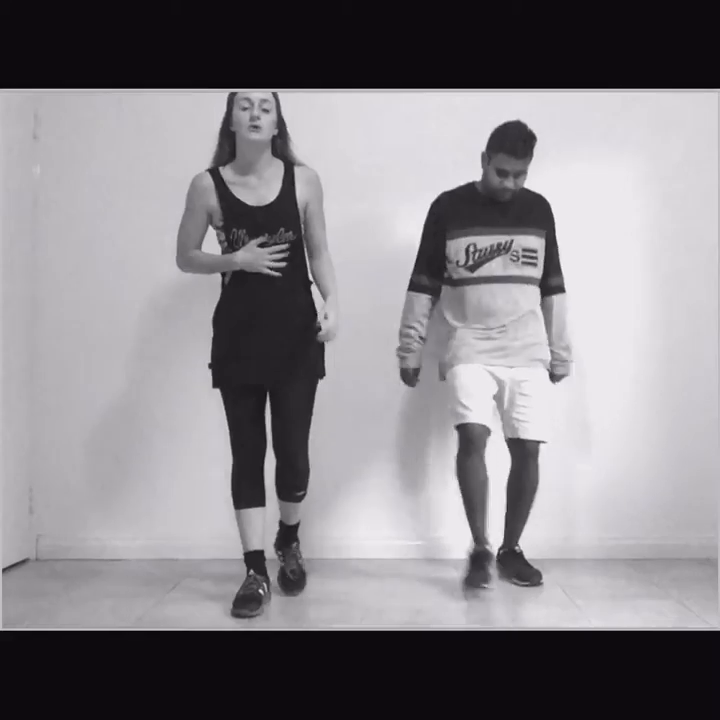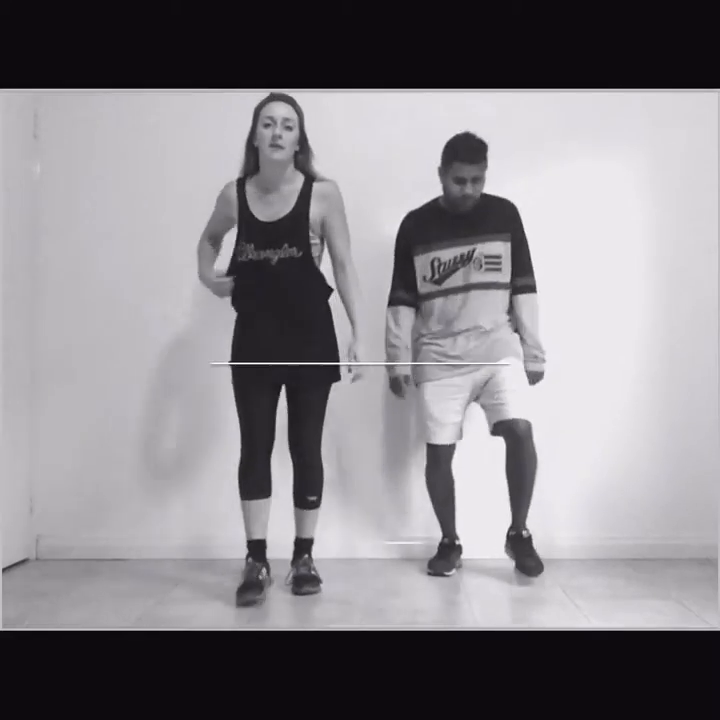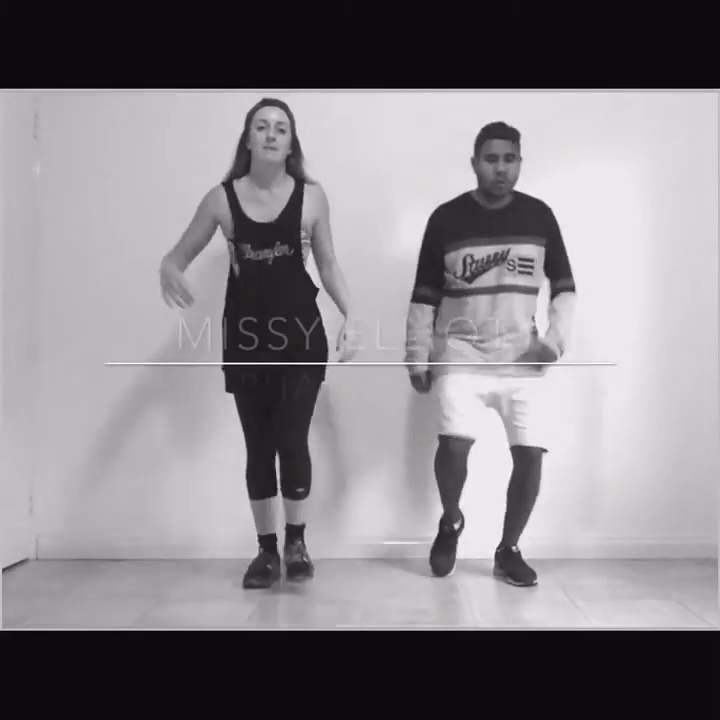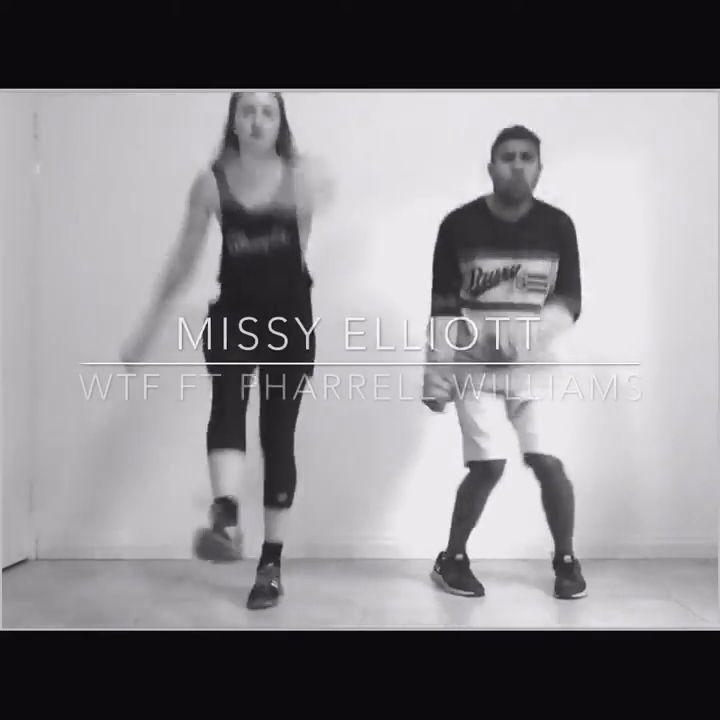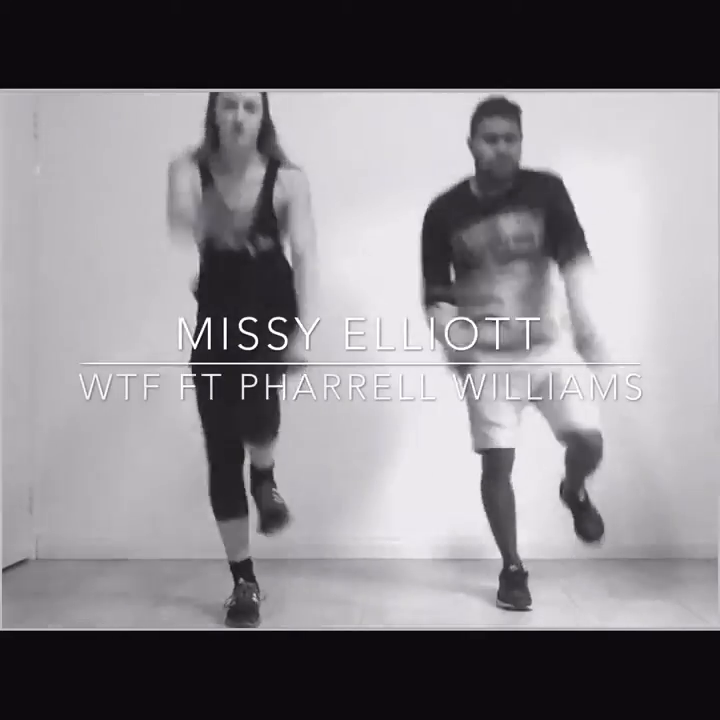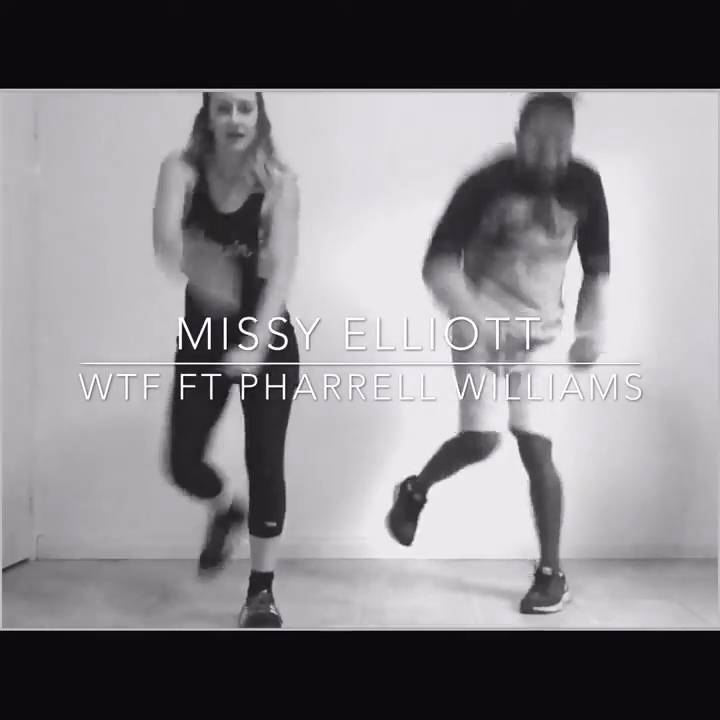
dt=0.5s
person 1, frame 1
left shoulder: (303, 178)
right shoulder: (207, 185)
left elbow: (318, 251)
right elbow: (185, 255)
left wrist: (331, 301)
right wrist: (232, 261)
left hip: (295, 329)
right hip: (238, 331)
left knee: (292, 447)
right knee: (247, 451)
left ankle: (289, 540)
right ankle: (255, 570)
person 1, frame 2
left shoulder: (323, 193)
right shoulder: (233, 193)
left elbow: (343, 265)
right elbow: (210, 238)
left wrist: (357, 332)
right wrist: (205, 274)
left hip: (310, 337)
right hip: (254, 338)
left knee: (306, 447)
right knee: (255, 446)
left ankle: (304, 556)
right ankle: (257, 560)
person 1, frame 3
left shoulder: (311, 195)
right shoulder: (221, 197)
left elbow: (327, 264)
right elbow: (180, 254)
left wrist: (346, 316)
right wrist: (169, 275)
left hip: (300, 332)
right hip: (245, 335)
left knee: (291, 440)
right knee: (258, 446)
left ankle: (296, 542)
right ankle: (267, 547)
person 1, frame 4
left shoulder: (300, 170)
right shoulder: (210, 182)
left elbow: (318, 193)
right elbow: (184, 258)
left wrist: (290, 193)
right wrist: (149, 323)
left hip: (288, 321)
right hip: (232, 320)
left knee: (278, 439)
right knee: (227, 409)
left ankle: (270, 563)
right ankle: (222, 519)
person 1, frame 5
left shoulder: (286, 179)
right shoulder: (189, 169)
left elbow: (305, 253)
right elbow: (179, 224)
left wrist: (301, 325)
right wrist: (206, 218)
left hip: (273, 320)
right hip: (216, 323)
left knee: (254, 403)
right knee: (222, 453)
left ankle: (266, 477)
right ankle: (243, 579)
person 1, frame 6
left shoulder: (278, 183)
right shoulder: (180, 171)
left elbow: (281, 269)
right elbow: (164, 241)
left wrist: (255, 345)
right wrist: (198, 267)
left hip: (265, 339)
right hip: (202, 339)
left knee: (266, 462)
right knee: (182, 464)
left ankle: (261, 590)
right ankle: (226, 511)
person 2, frame 1
left shoulder: (539, 210)
right shoulder: (448, 207)
left elbow: (553, 289)
right elbow: (423, 286)
left wrist: (561, 353)
right wrist: (409, 351)
left hip: (527, 352)
right hip: (470, 349)
left knee: (527, 451)
right knee: (473, 437)
left ankle: (511, 550)
right ankle: (481, 549)
person 2, frame 2
left shoulder: (505, 215)
right shoulder: (415, 225)
left elbow: (524, 289)
right elbow: (401, 301)
left wrist: (533, 353)
right wrist: (398, 362)
left hip: (498, 350)
right hip: (439, 358)
left knee: (520, 432)
right knee: (439, 452)
left ankle: (519, 533)
right ankle: (449, 543)
person 2, frame 3
left shoulder: (538, 215)
right shoulder: (445, 218)
left elbow: (564, 285)
right elbow: (424, 294)
left wrist: (557, 336)
right wrist: (418, 354)
left hip: (522, 361)
right hip: (463, 358)
left knee: (529, 457)
right knee: (453, 445)
left ankle: (508, 550)
right ankle: (451, 522)
person 2, frame 4
left shoulder: (558, 226)
right shoulder: (458, 226)
left elbow: (569, 301)
right elbow: (444, 306)
left wrist: (529, 338)
right wrist: (435, 372)
left hip: (531, 368)
right hip: (474, 368)
left knee: (549, 466)
right knee: (489, 466)
left ankle: (565, 559)
right ankle: (452, 559)
person 2, frame 5
left shoulder: (546, 189)
right shoulder: (443, 211)
left elbow: (573, 255)
right elbow: (436, 292)
left wrist: (582, 318)
right wrist: (456, 341)
left hip: (542, 344)
right hip: (482, 351)
left knee: (589, 441)
right knee: (497, 460)
left ankle: (575, 489)
right ankle: (512, 569)
person 2, frame 6
left shoulder: (585, 183)
right shoulder: (483, 186)
left elbow: (595, 261)
right elbow: (436, 265)
left wrist: (589, 328)
right wrist: (470, 315)
left hip: (536, 335)
right hip: (479, 330)
left knee: (536, 448)
right knee: (482, 439)
left ankle: (550, 572)
right ankle: (414, 490)
